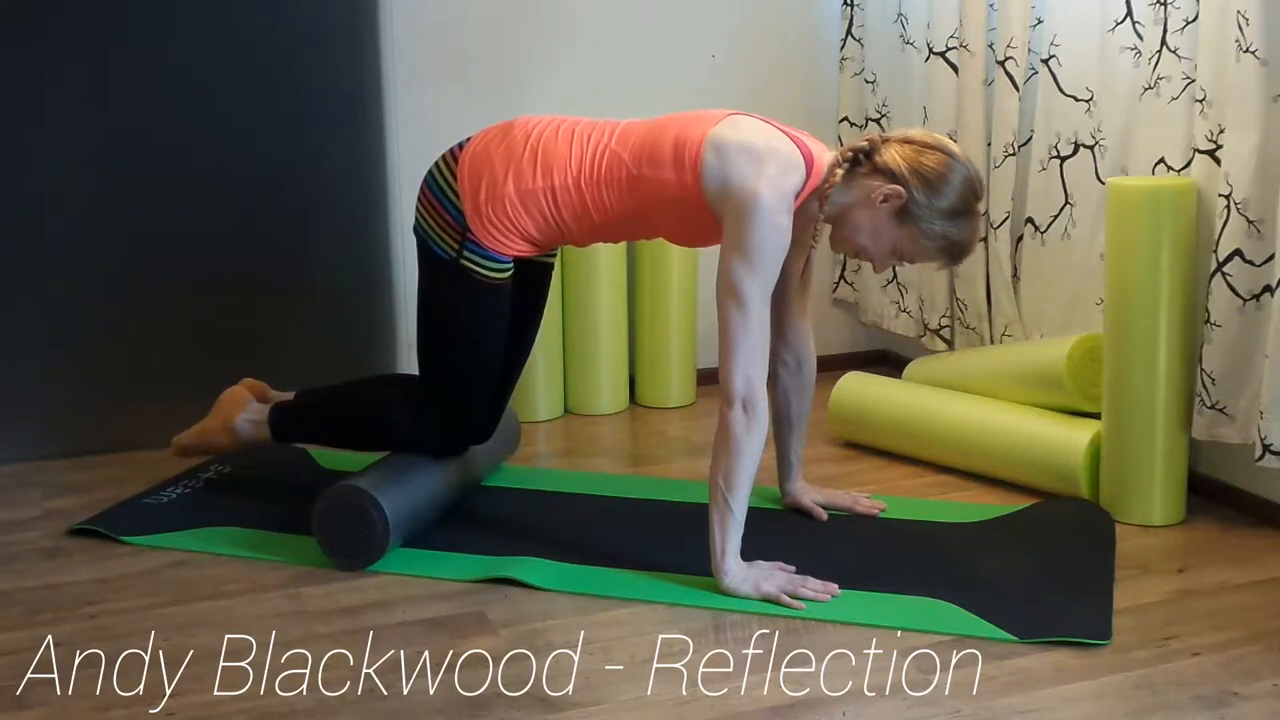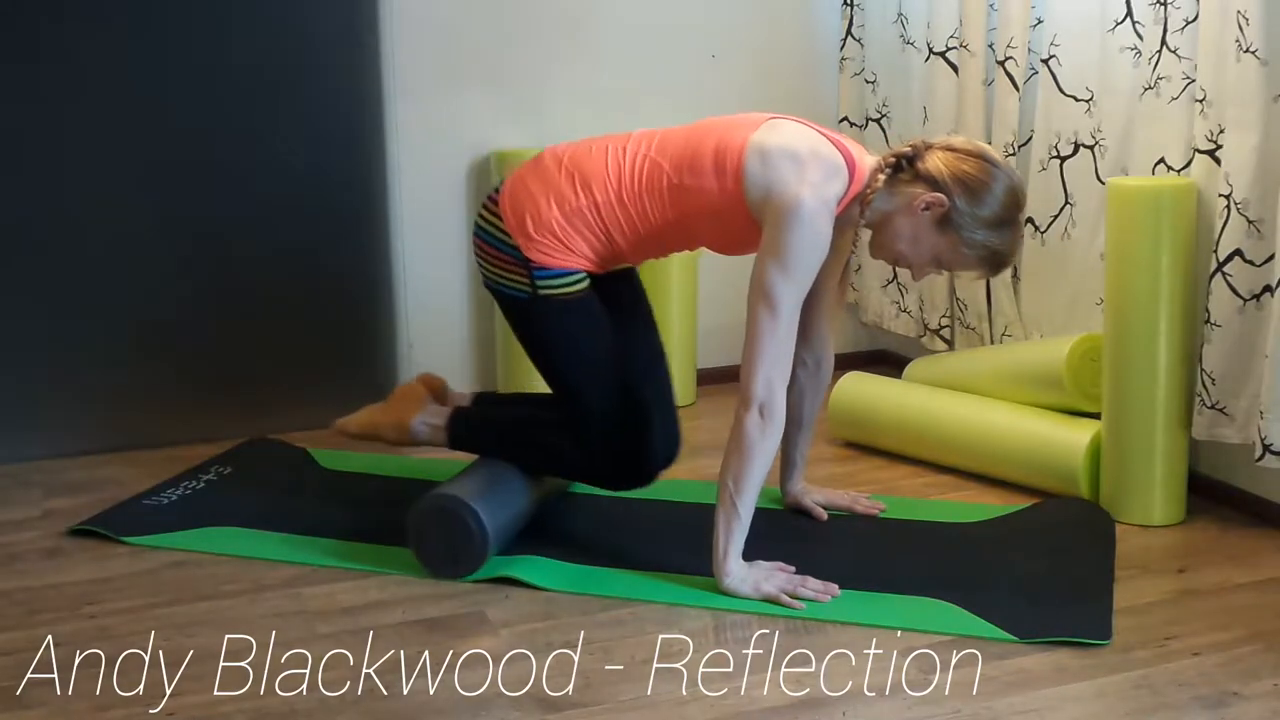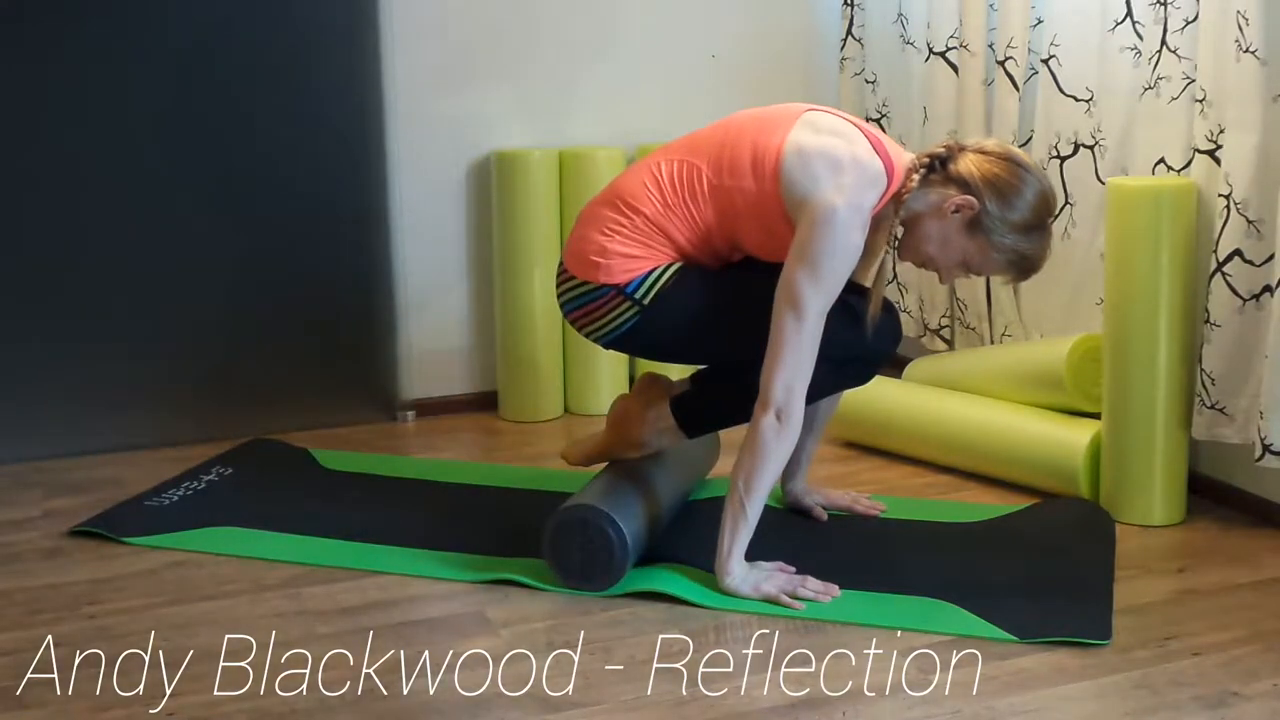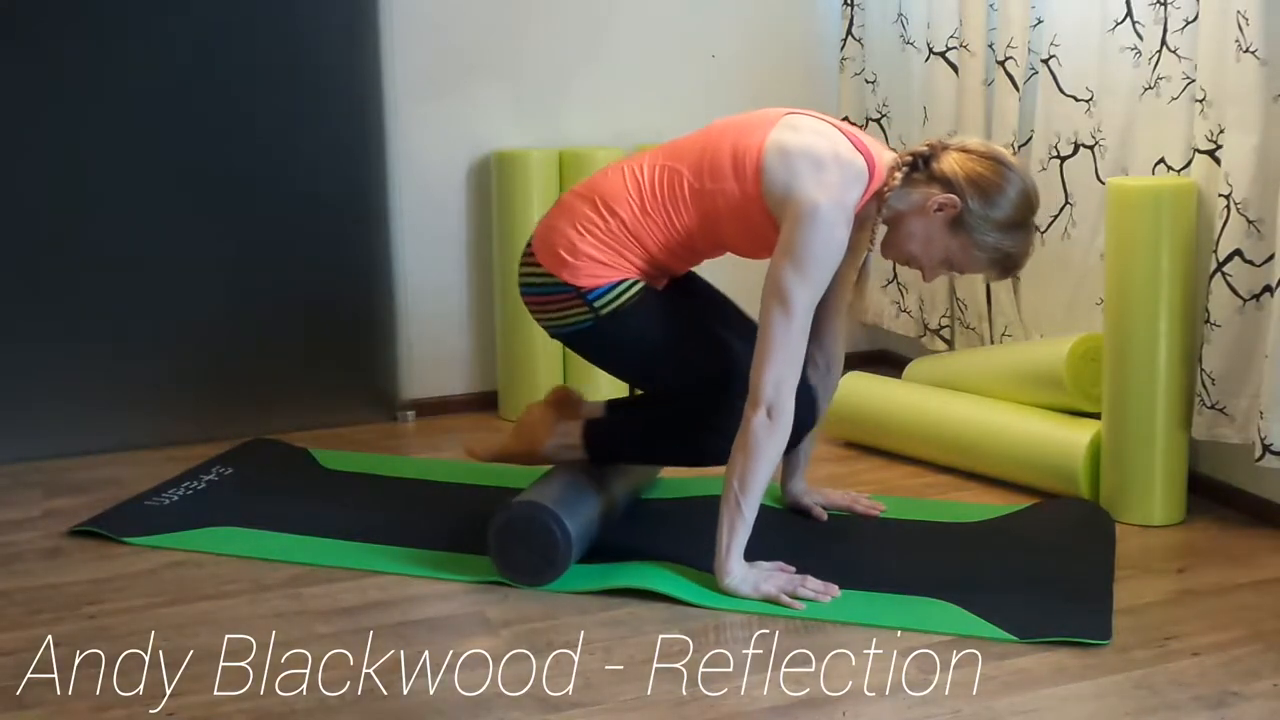
dt=1s
person 1, frame 1
left shoulder: (810, 184)
right shoulder: (770, 192)
left elbow: (791, 347)
right elbow: (744, 393)
left wrist: (793, 479)
right wrist: (729, 564)
left hip: (518, 194)
right hip: (481, 202)
left knee: (471, 416)
right knee: (448, 421)
left ankle: (273, 400)
right ankle: (253, 418)
person 1, frame 2
left shoulder: (850, 190)
right shoulder: (810, 200)
left elbow: (813, 353)
right elbow: (761, 397)
left wrist: (794, 481)
right wrist: (730, 563)
left hip: (582, 227)
right hip: (536, 233)
left knee: (650, 443)
right knee: (626, 456)
left ankle: (451, 406)
right ankle: (431, 421)
person 1, frame 3
left shoulder: (885, 178)
right shoulder: (845, 201)
left elbow: (824, 353)
right elbow: (780, 397)
left wrist: (794, 480)
right wrist: (731, 566)
left hip: (664, 253)
right hip: (616, 275)
left knee: (835, 334)
right knee: (868, 334)
left ankle: (665, 405)
right ankle: (657, 419)
person 1, frame 4
left shoulder: (867, 181)
right shoulder: (829, 198)
left elbow: (823, 347)
right elbow: (770, 399)
left wrist: (796, 481)
right wrist: (731, 566)
left hip: (627, 256)
right hip: (581, 270)
right knee: (784, 403)
left ankle: (584, 419)
right ankle: (566, 436)
